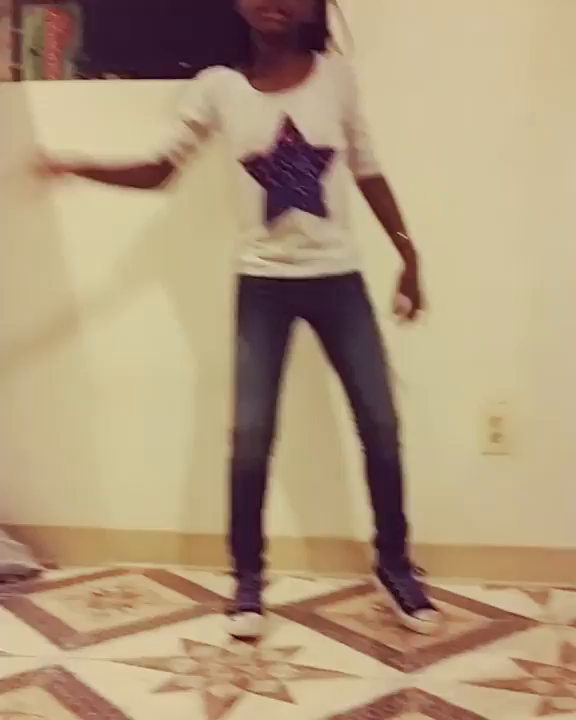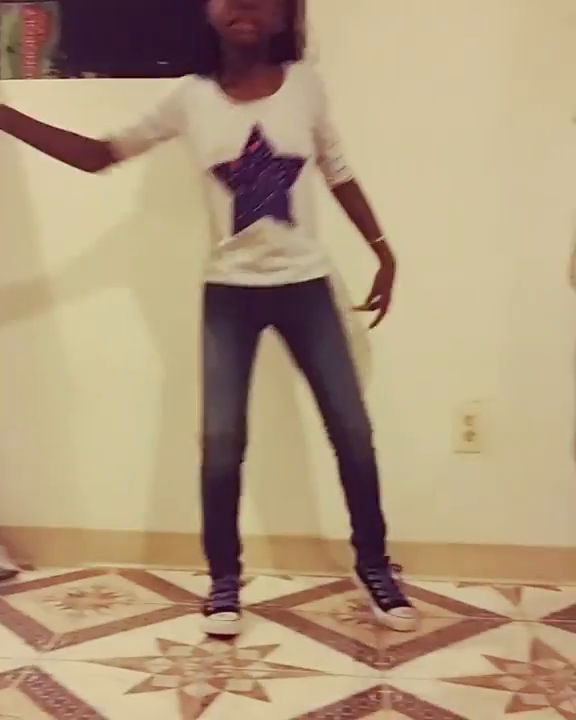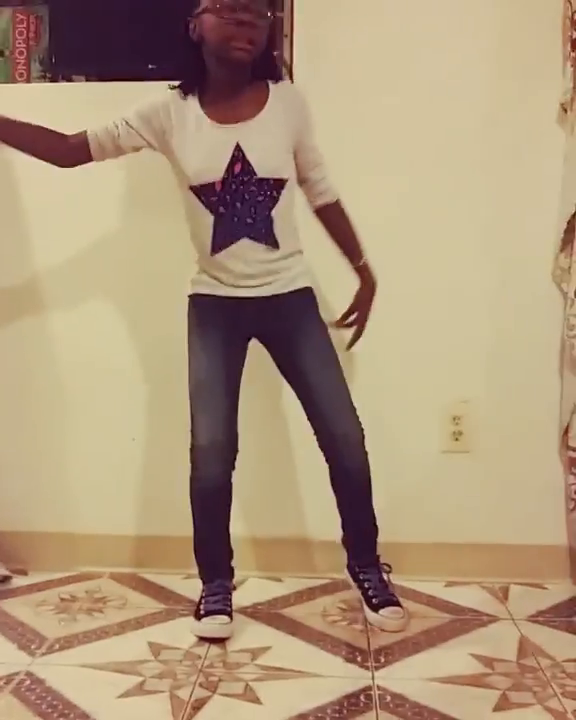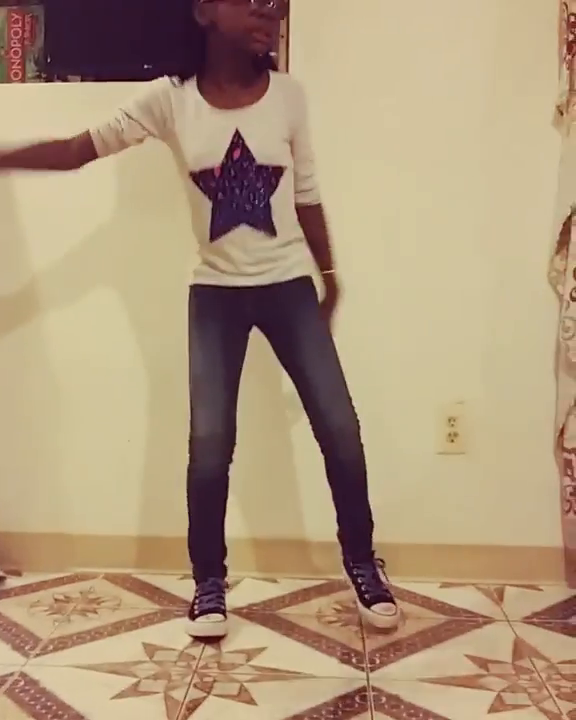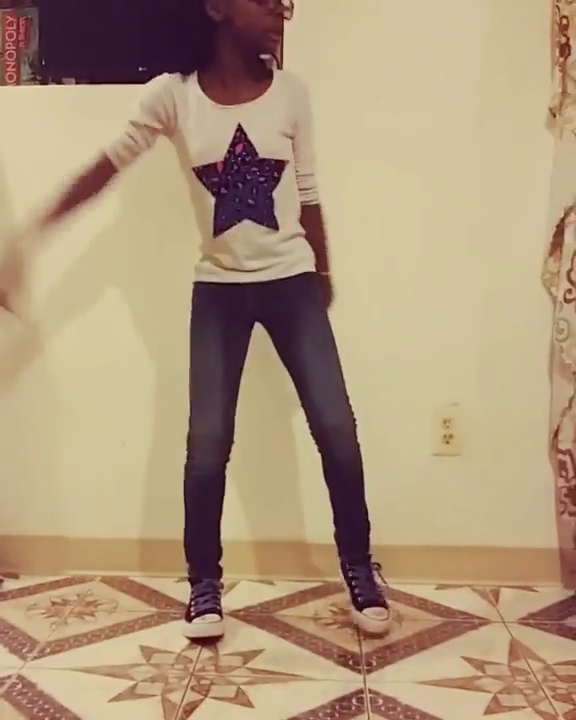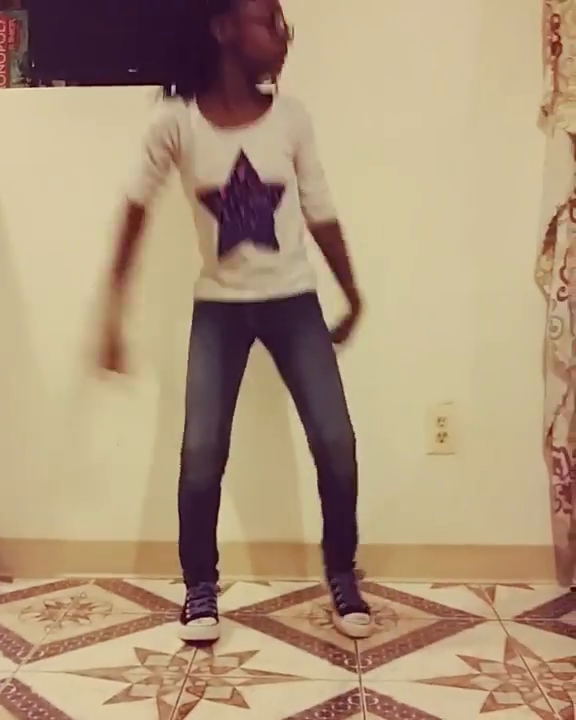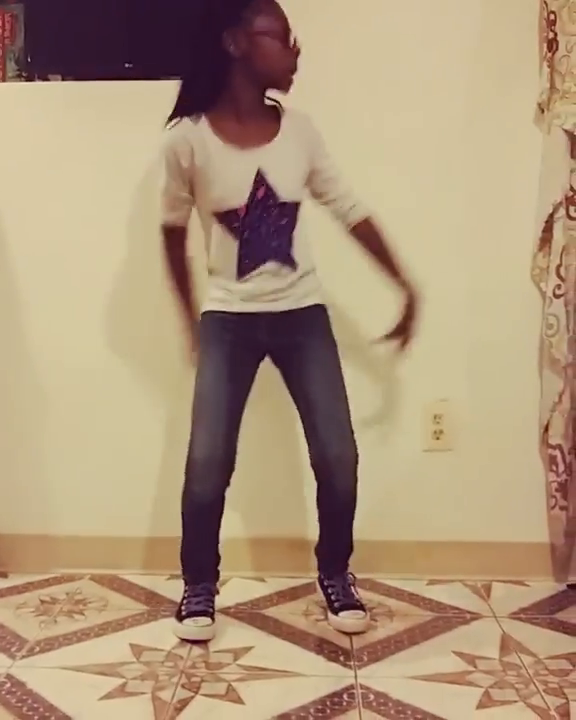
dt=0.1s
person 1, frame 1
left shoulder: (336, 77)
right shoulder: (218, 89)
left elbow: (367, 170)
right elbow: (159, 171)
left wrist: (408, 253)
right wrist: (71, 166)
left hip: (338, 279)
right hip: (263, 284)
left knee: (380, 426)
right knee: (252, 435)
left ankle: (395, 566)
right ankle: (248, 577)
person 1, frame 2
left shoulder: (305, 85)
right shoulder: (189, 97)
left elbow: (339, 174)
right elbow: (99, 154)
left wrist: (382, 252)
left hip: (305, 285)
right hip: (231, 291)
left knee: (352, 430)
right knee: (222, 441)
left ankle: (374, 563)
right ankle: (224, 578)
person 1, frame 3
left shoulder: (290, 105)
right shoulder: (168, 113)
left elbow: (323, 197)
right elbow: (74, 149)
left wrist: (365, 271)
left hip: (290, 296)
right hip: (215, 303)
left knee: (344, 436)
right knee: (211, 450)
left ankle: (366, 567)
right ankle: (216, 580)
person 1, frame 4
left shoulder: (287, 95)
right shoulder: (168, 100)
left elbow: (306, 196)
right elbow: (79, 149)
left wrist: (330, 276)
left hip: (289, 287)
right hip: (215, 294)
left knee: (340, 428)
right knee: (209, 443)
left ankle: (361, 562)
right ankle: (209, 579)
person 1, frame 5
left shoulder: (291, 95)
right shoulder: (173, 94)
left elbow: (306, 195)
right elbow: (104, 168)
left wrist: (322, 276)
left hip: (286, 285)
right hip: (213, 287)
left knee: (337, 428)
right knee: (208, 441)
left ankle: (358, 565)
right ankle: (205, 581)
person 1, frame 6
left shoulder: (291, 118)
right shoulder: (176, 123)
left elbow: (320, 213)
right elbow: (135, 212)
left wrist: (353, 295)
right wrist: (114, 311)
left hip: (292, 300)
right hip: (219, 307)
left knee: (336, 445)
right knee: (202, 454)
left ankle: (342, 575)
right ankle: (200, 585)
person 1, frame 7
left shoulder: (300, 132)
right shoulder: (187, 139)
left elbow: (353, 213)
right elbow: (173, 233)
left wrist: (407, 287)
right wrist: (191, 322)
left hip: (301, 313)
right hip: (226, 317)
left knee: (338, 456)
right knee: (209, 460)
left ankle: (336, 571)
right ankle: (199, 582)
